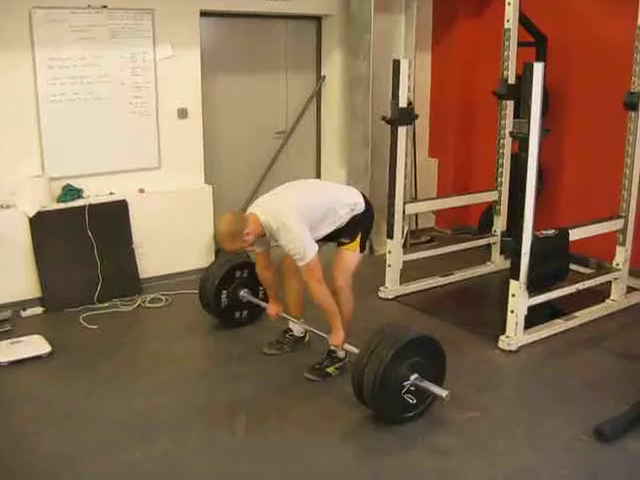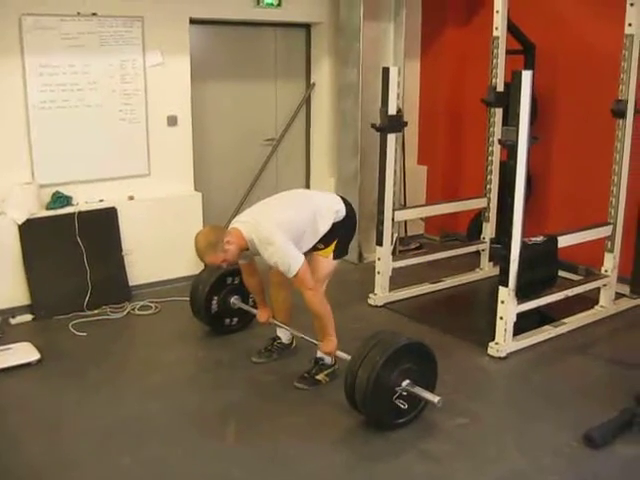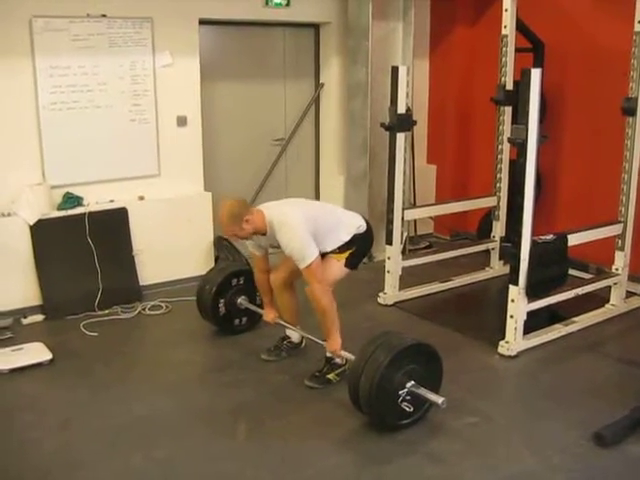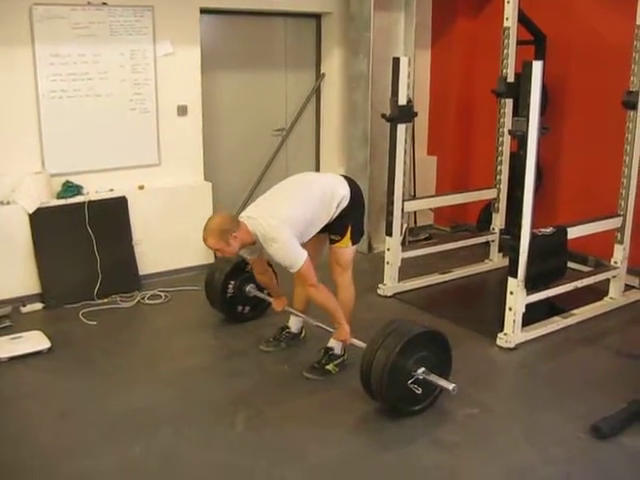
dt=1s
person 1, frame 1
left shoulder: (288, 229)
right shoulder: (251, 221)
left elbow: (316, 282)
right elbow: (264, 266)
left wrist: (337, 330)
right wrist: (274, 301)
left hip: (354, 211)
right hip: (328, 209)
left knee: (340, 281)
right knee: (289, 266)
left ankle: (338, 354)
right ankle: (296, 332)
person 1, frame 2
left shoulder: (271, 243)
right shoulder: (235, 235)
left elbow: (309, 290)
right elbow: (250, 275)
left wrist: (330, 337)
right wrist: (262, 307)
left hip: (337, 217)
right hip: (310, 212)
left knee: (314, 285)
right knee: (277, 276)
left ankle: (326, 361)
right ankle: (284, 339)
person 1, frame 3
left shoulder: (290, 230)
right shoulder: (254, 225)
left elbow: (317, 285)
right elbow: (261, 271)
left wrist: (334, 336)
right wrist: (268, 306)
left hip: (354, 235)
right hip: (325, 234)
left knee: (315, 290)
right knee: (278, 279)
left ankle: (336, 360)
right ankle: (293, 339)
person 1, frame 4
left shoulder: (276, 239)
right shoulder: (244, 229)
left elbow: (312, 285)
right elbow: (261, 272)
left wrist: (342, 324)
right wrist: (278, 297)
left hip: (343, 197)
right hip: (320, 191)
left knee: (340, 274)
right knee: (303, 269)
left ankle: (337, 351)
right ankle: (294, 329)
